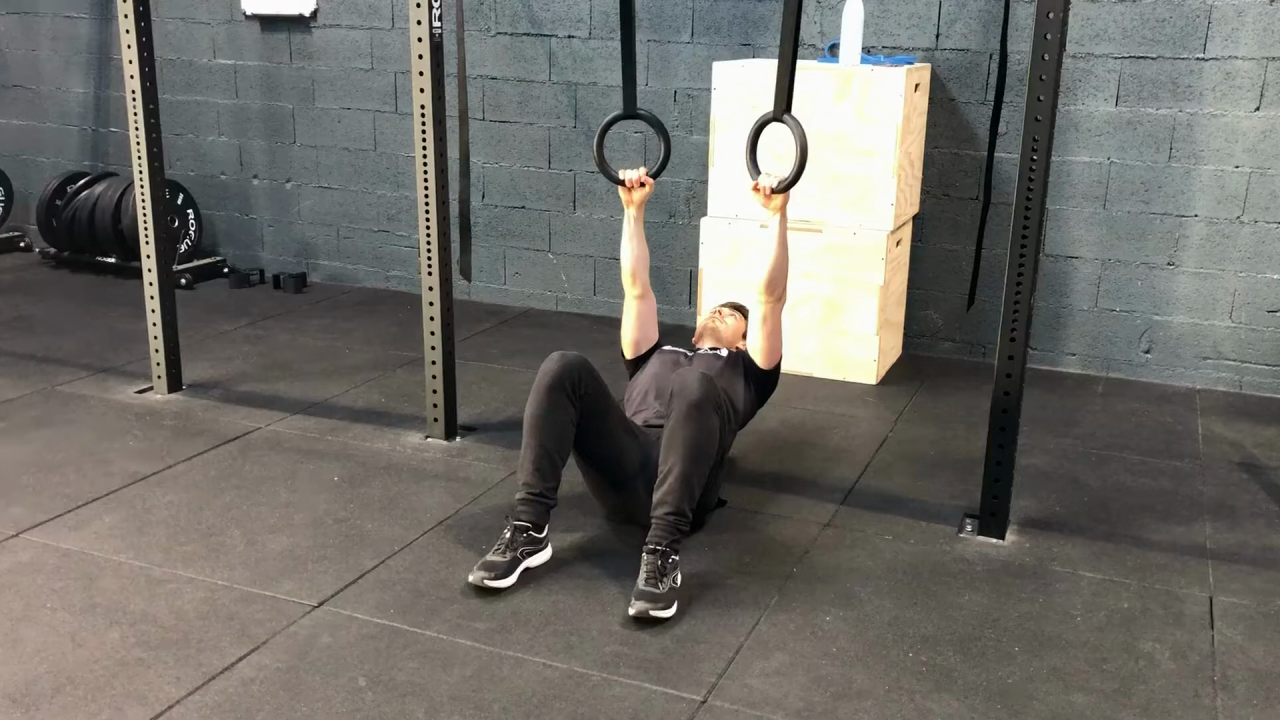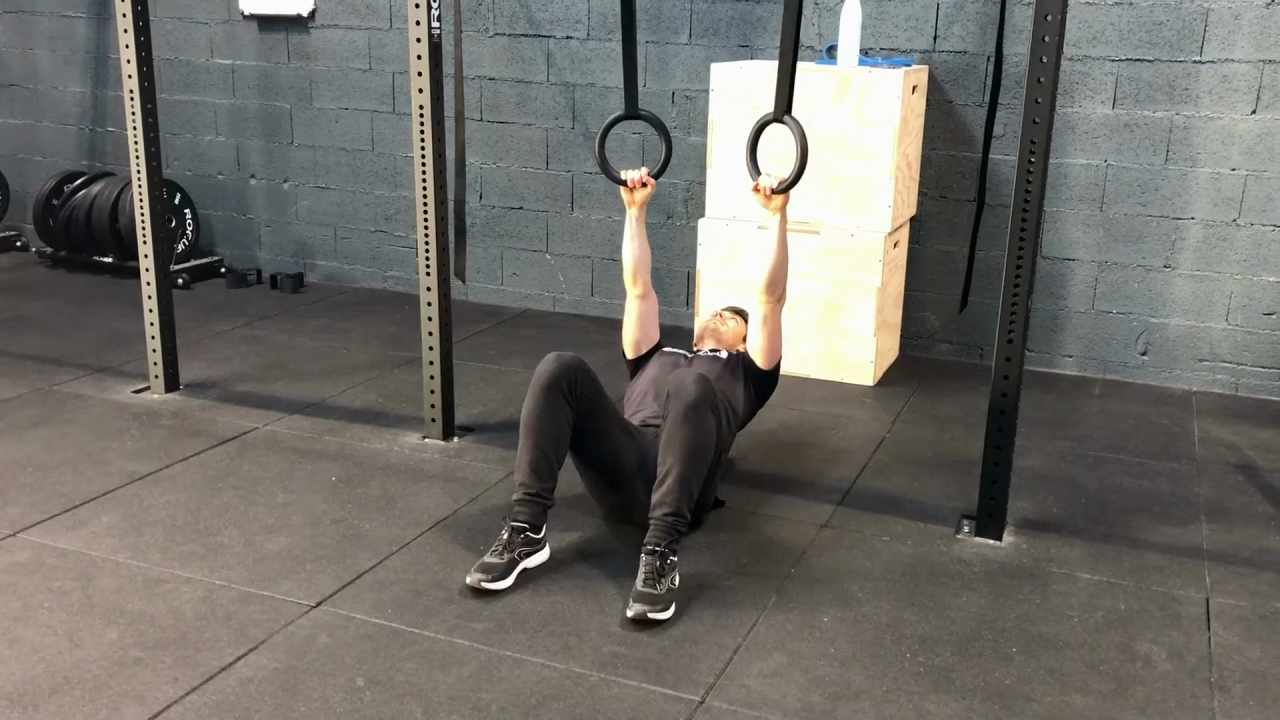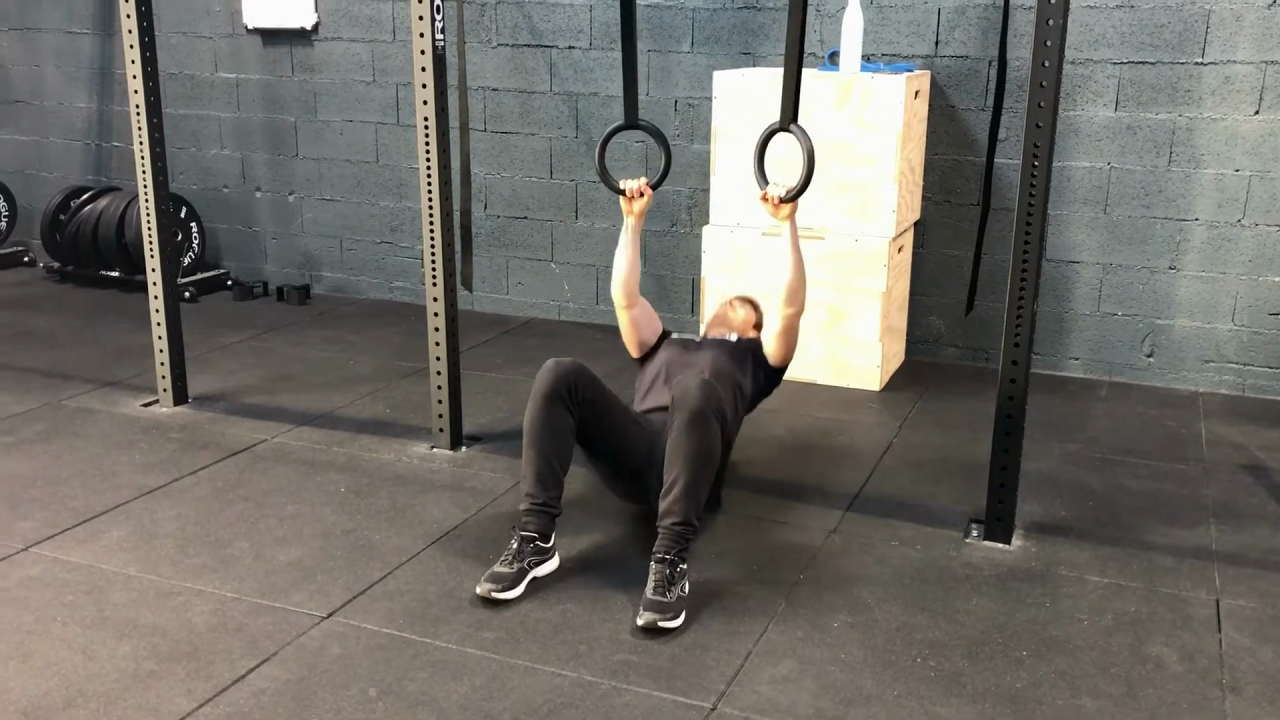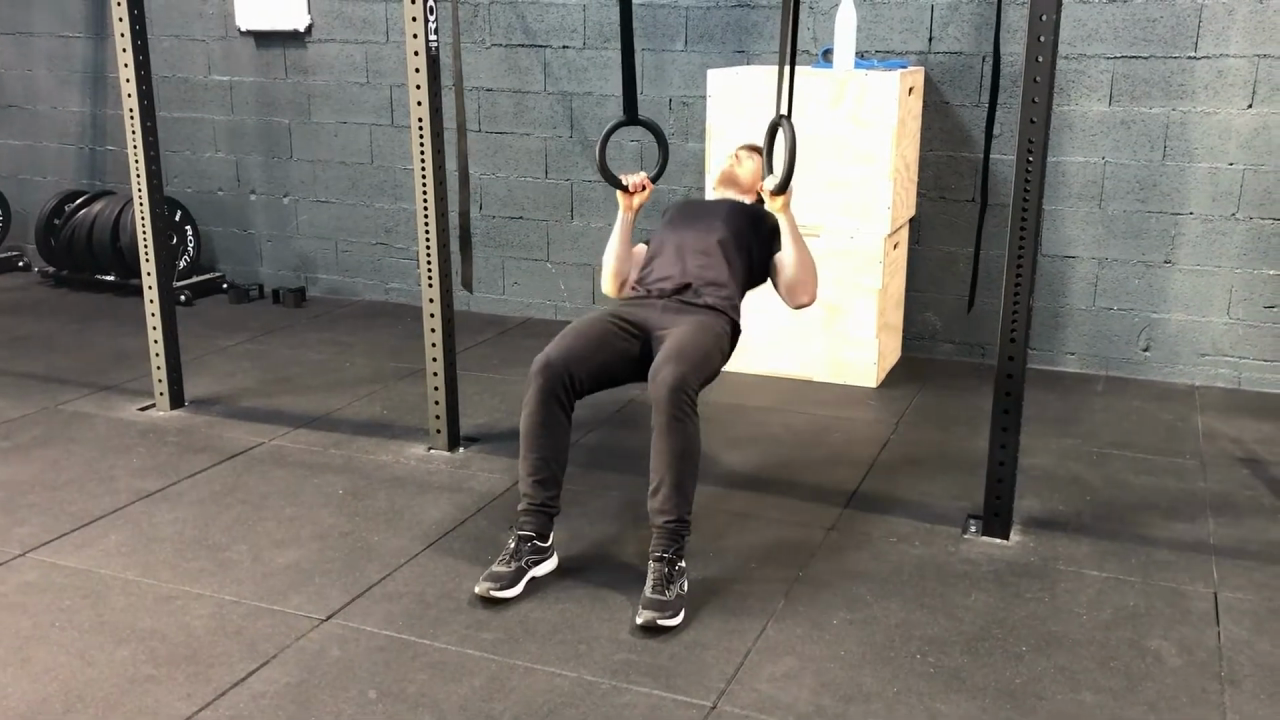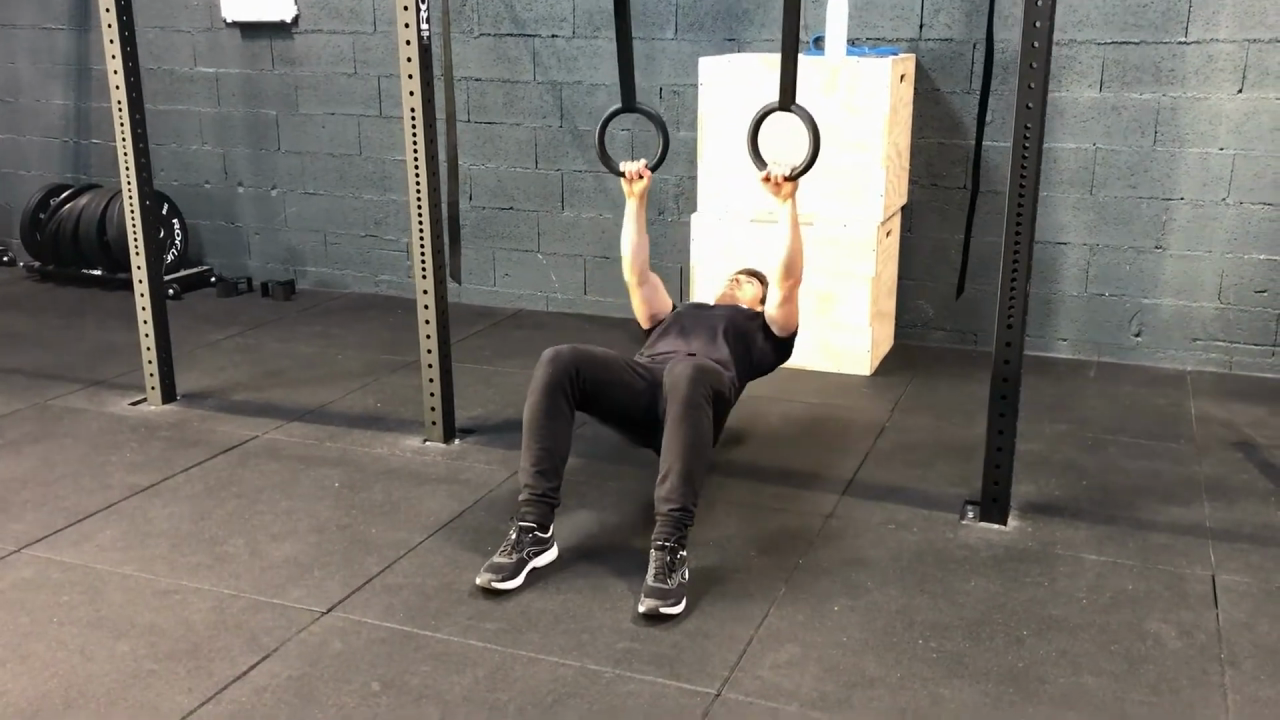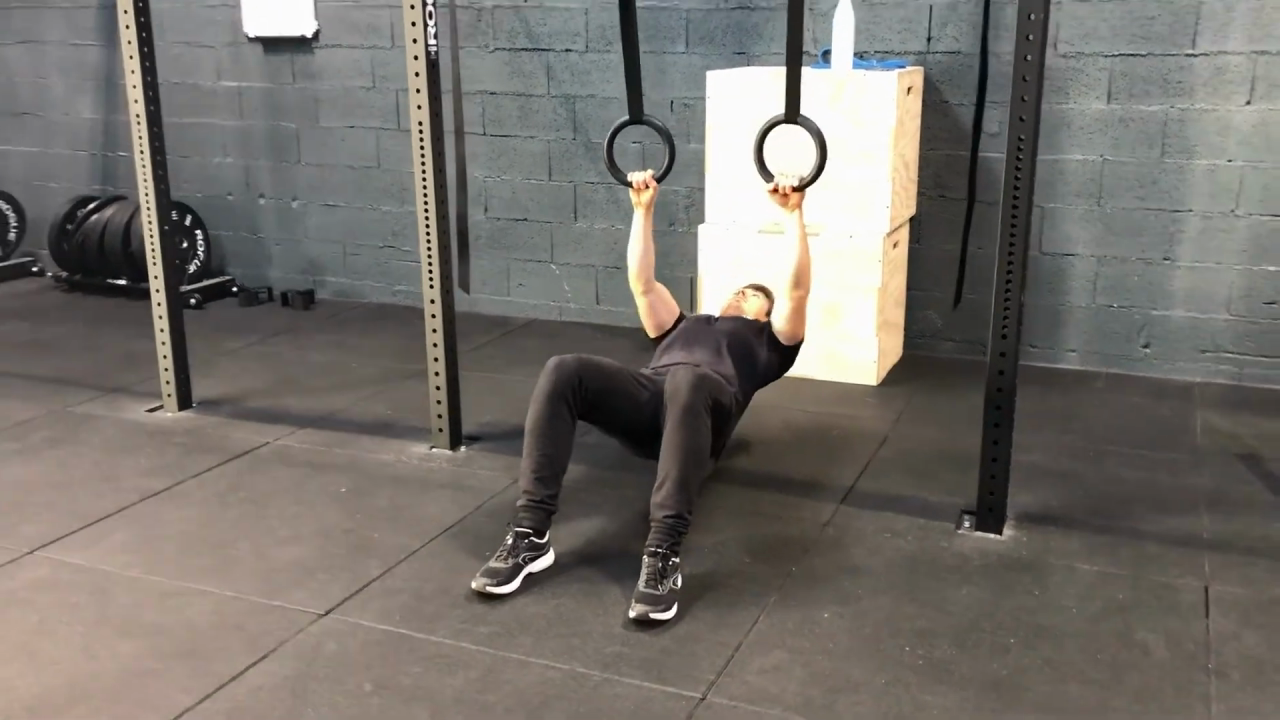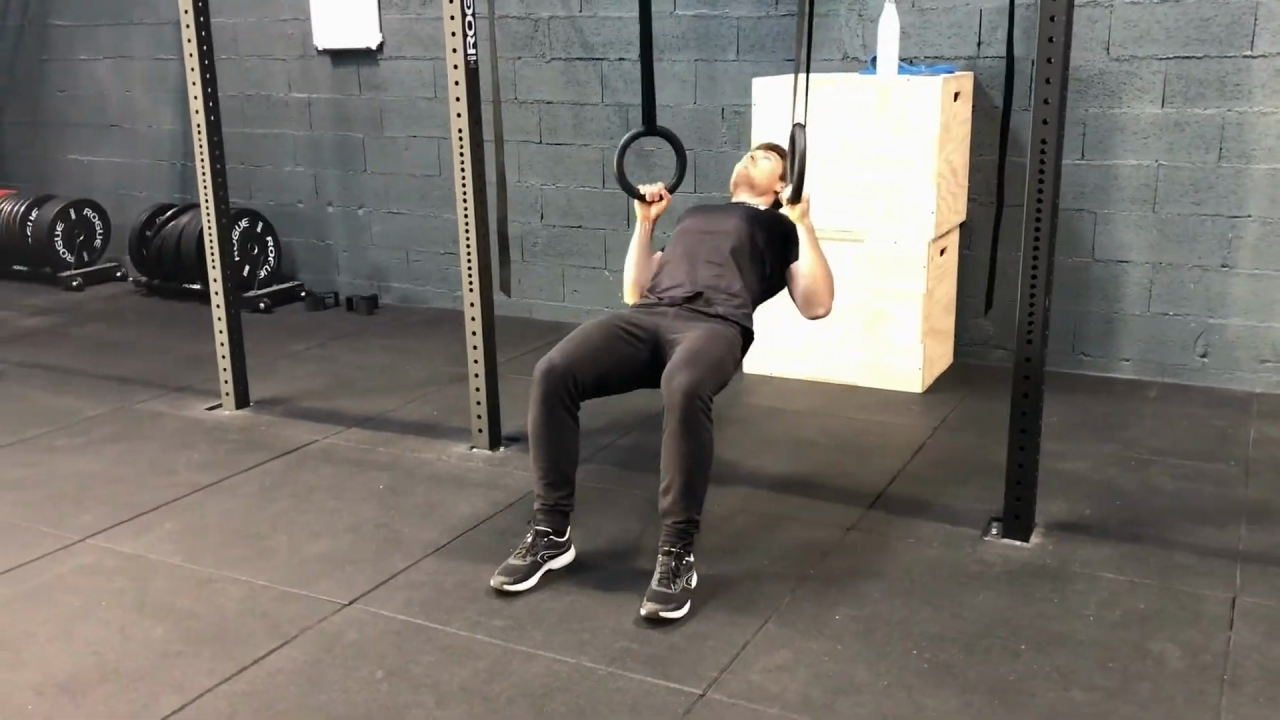
dt=0.7s
person 1, frame 1
left shoulder: (746, 370)
right shoulder: (655, 356)
left elbow: (770, 298)
right elbow: (637, 288)
left wrist: (776, 214)
right wrist: (633, 208)
left hip: (684, 478)
right hip: (622, 469)
left knee: (695, 385)
right knee: (563, 368)
left ankle: (662, 551)
right ankle: (528, 528)
person 1, frame 2
left shoulder: (747, 372)
right shoulder: (656, 357)
left elbow: (769, 299)
right elbow: (638, 287)
left wrist: (777, 215)
right wrist: (635, 209)
left hip: (681, 471)
right hip: (620, 469)
left knee: (691, 387)
right knee: (559, 369)
left ankle: (660, 552)
right ankle: (526, 530)
person 1, frame 3
left shoulder: (755, 360)
right shoulder: (665, 348)
left elbow: (789, 309)
right elbow: (626, 299)
left wrist: (786, 223)
right wrist: (634, 218)
left hip: (689, 460)
right hip: (634, 452)
left knee: (695, 391)
right knee: (558, 376)
left ankle: (670, 562)
right ankle: (535, 538)
person 1, frame 4
left shoulder: (763, 225)
right shoulder: (676, 214)
left elbow: (802, 295)
right elbow: (614, 284)
left wrist: (783, 211)
right wrist: (627, 212)
left hip: (703, 318)
right hip: (638, 310)
left knee: (670, 383)
right knee: (549, 370)
left ankle: (668, 559)
right ankle: (534, 538)
person 1, frame 5
left shoulder: (763, 332)
right shoulder: (677, 314)
left elbow: (788, 281)
right elbow: (635, 273)
left wrist: (786, 203)
right wrist: (635, 199)
left hip: (701, 385)
right hip: (642, 382)
left knee: (686, 376)
right knee: (556, 364)
left ankle: (669, 548)
right ankle: (534, 528)
person 1, frame 6
left shoulder: (768, 344)
right shoulder: (686, 327)
left elbow: (794, 295)
right elbow: (641, 282)
left wrist: (793, 215)
right wrist: (644, 209)
left hip: (705, 400)
right hip: (647, 395)
left knee: (685, 386)
right knee: (561, 372)
left ankle: (663, 555)
right ankle: (530, 534)
person 1, frame 7
left shoulder: (779, 229)
right shoulder: (694, 216)
left elbow: (816, 306)
right elbow: (635, 294)
left wrist: (802, 221)
right wrist: (645, 223)
left hip: (715, 324)
right hip: (650, 316)
left knee: (684, 389)
right knee: (552, 374)
left ankle: (677, 553)
right ankle: (551, 532)
